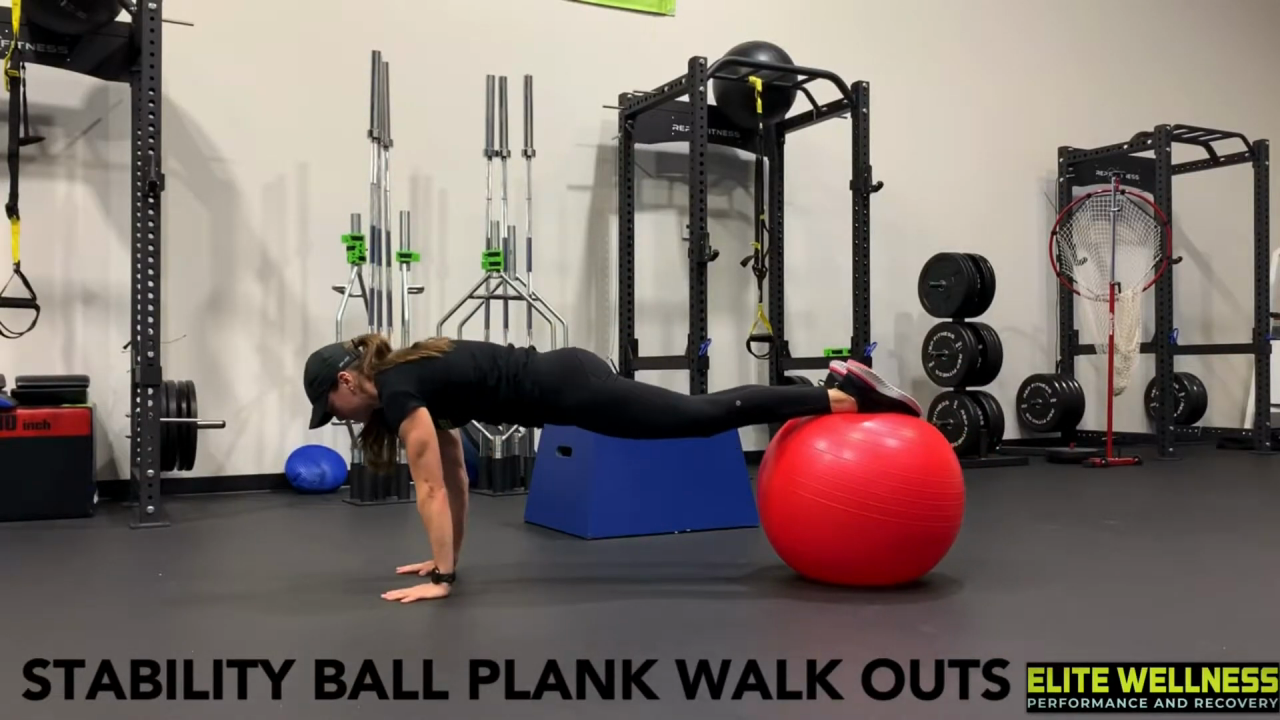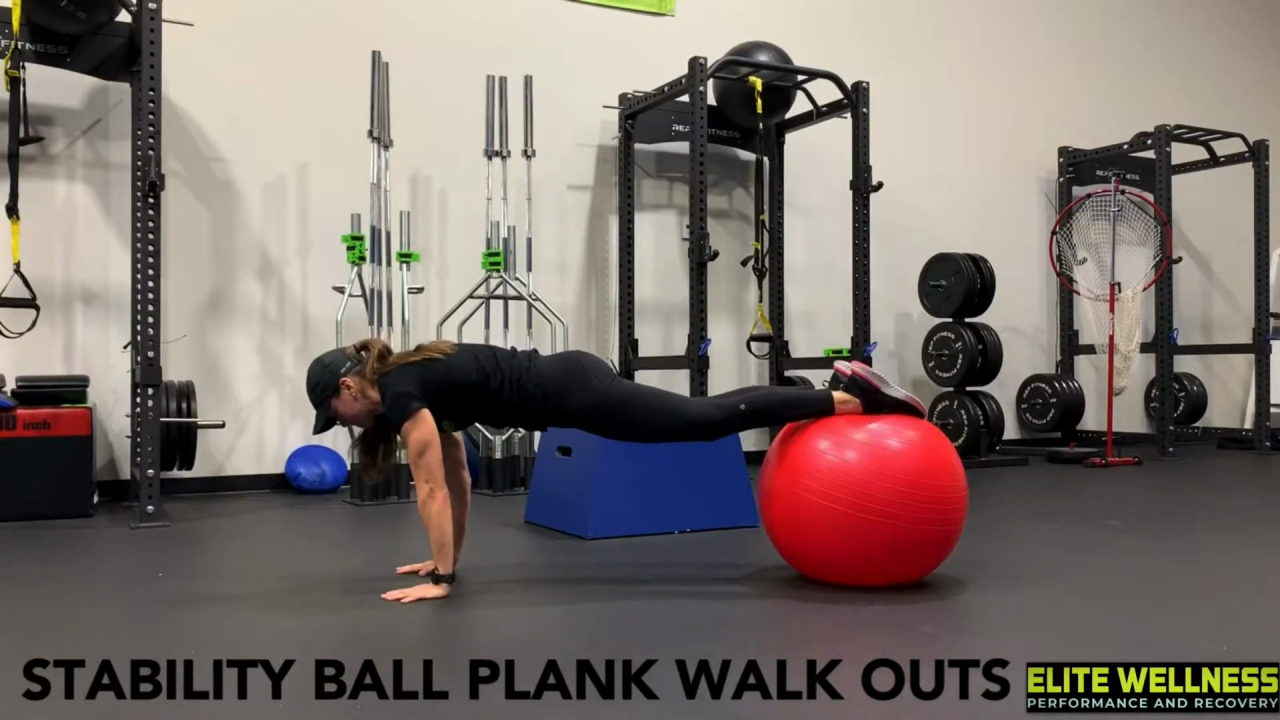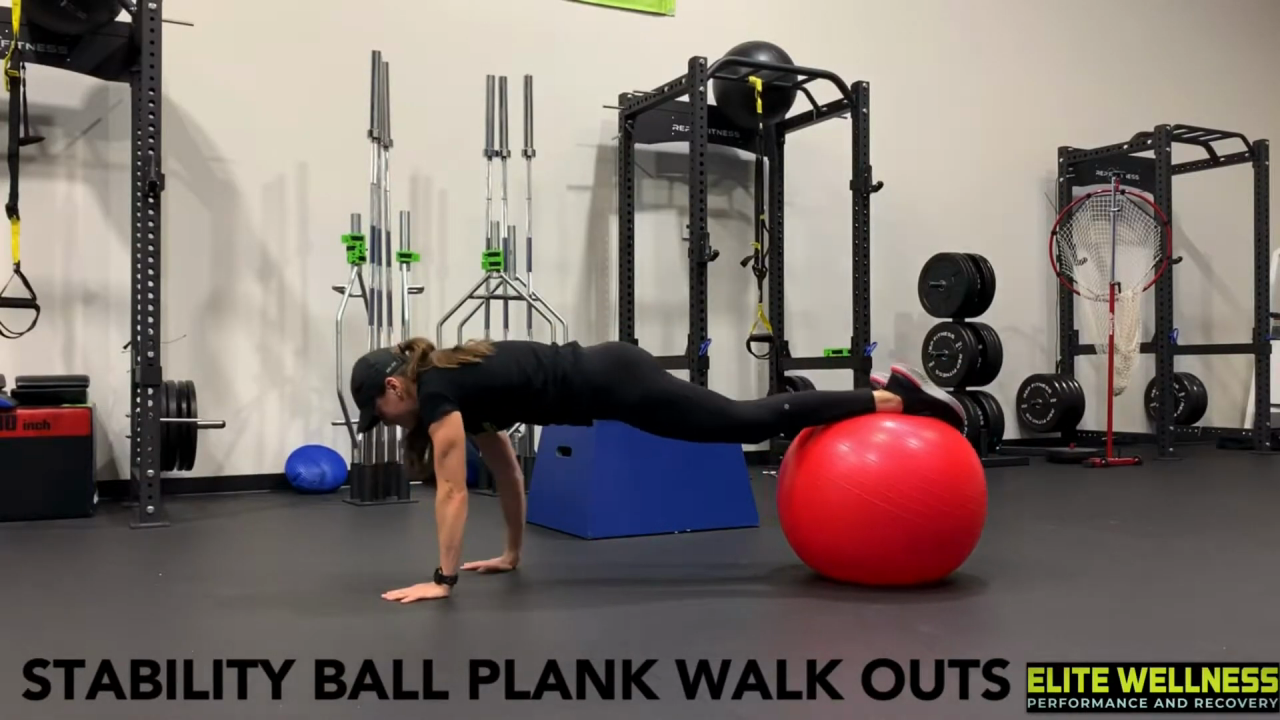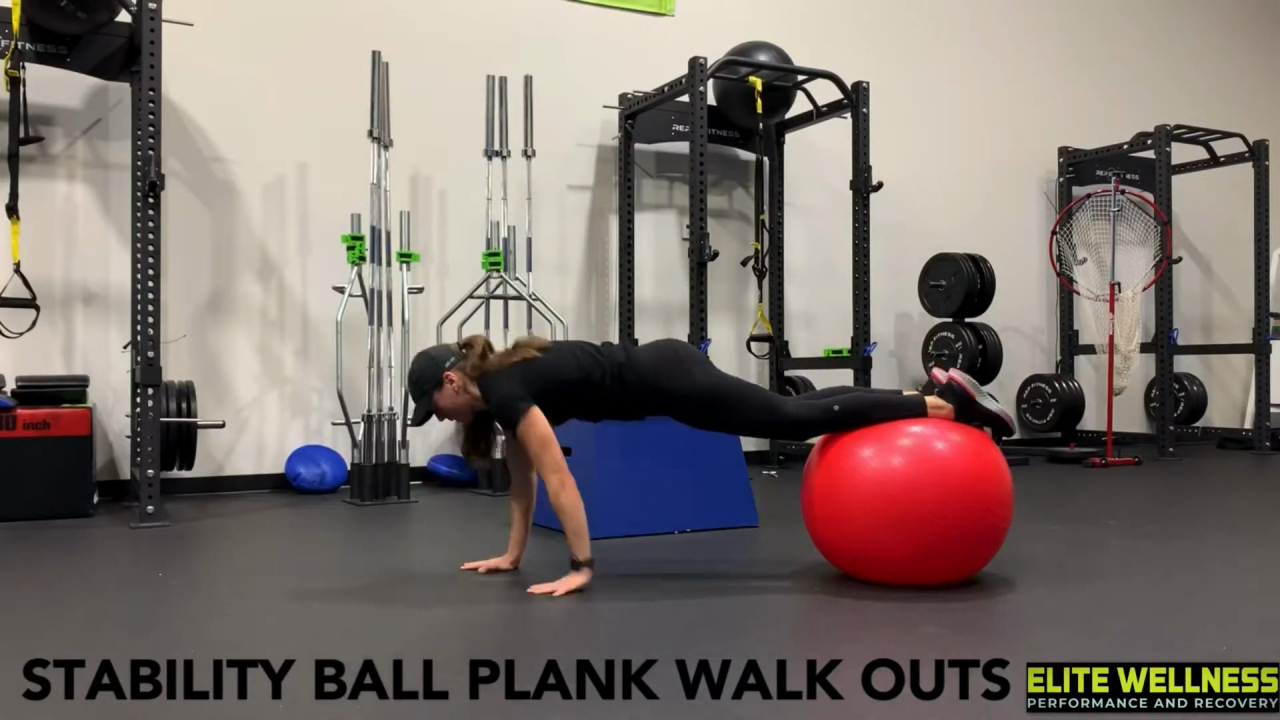
dt=0.5s
person 1, frame 1
left shoulder: (397, 389)
right shoulder: (416, 380)
left elbow: (431, 489)
right elbow: (455, 477)
left wrist: (442, 577)
right wrist: (446, 556)
left hip: (569, 388)
right hip: (567, 378)
left knee: (707, 415)
right knee: (704, 412)
left ankle: (851, 396)
right ankle: (835, 385)
person 1, frame 2
left shoulder: (399, 391)
right shoulder: (419, 384)
left elbow: (432, 489)
right elbow: (459, 480)
left wrist: (440, 578)
right wrist: (448, 558)
left hip: (571, 392)
right hip: (570, 381)
left knee: (711, 420)
right knee: (707, 415)
left ankle: (852, 398)
right ankle: (840, 389)
person 1, frame 3
left shoulder: (436, 390)
right shoulder: (462, 385)
left elbow: (453, 492)
right elbow: (508, 472)
left wrist: (442, 578)
right wrist: (513, 552)
left hip: (617, 383)
right hip: (612, 371)
left knee: (752, 421)
right knee: (748, 419)
left ankle: (896, 397)
right ankle: (883, 392)
person 1, frame 4
left shoulder: (502, 389)
right shoulder: (507, 386)
left elbow: (559, 478)
right elbow: (523, 479)
left wrist: (582, 566)
right wrist: (514, 555)
left hip: (666, 378)
right hip: (660, 373)
left knee: (797, 419)
right knee: (795, 412)
left ankle: (944, 403)
right ankle: (922, 393)
